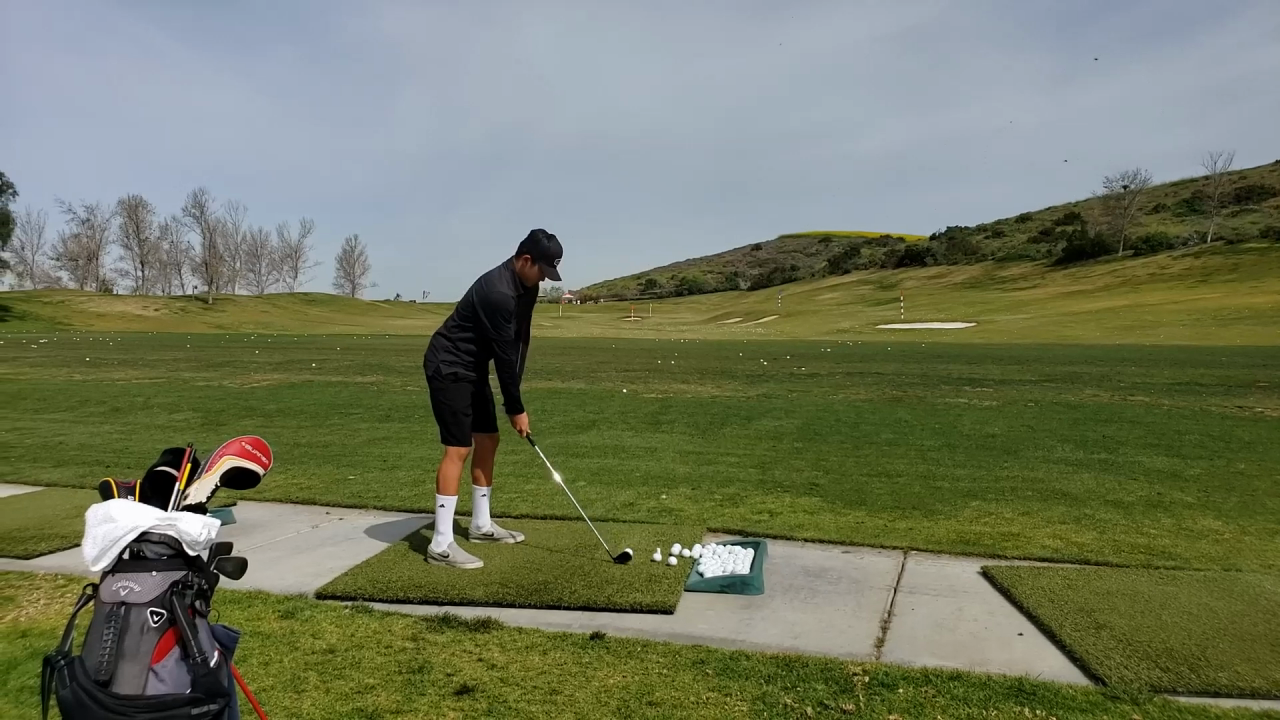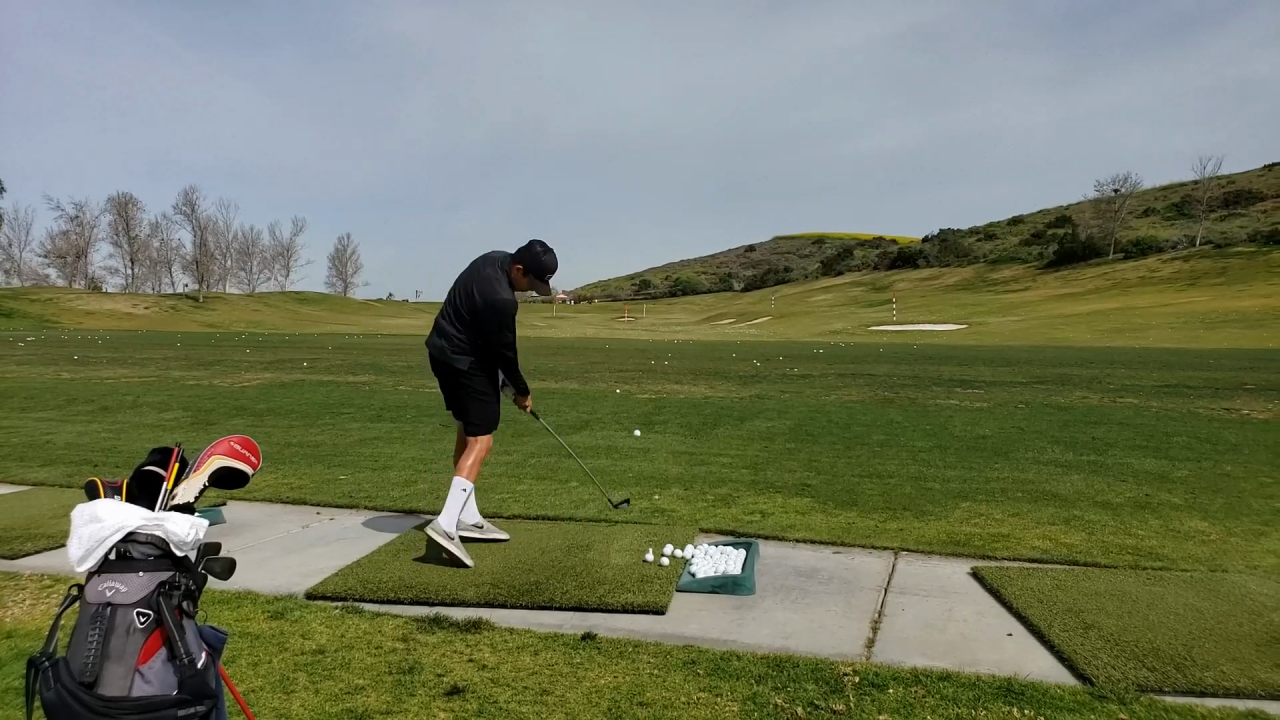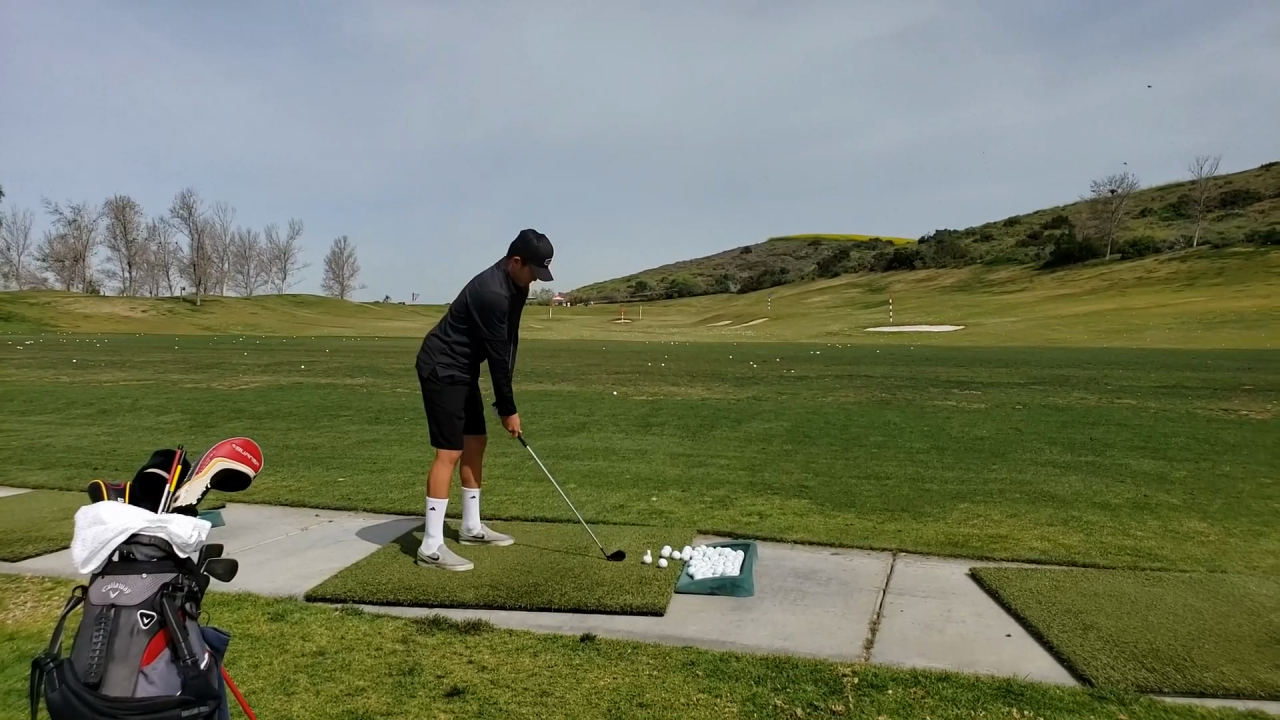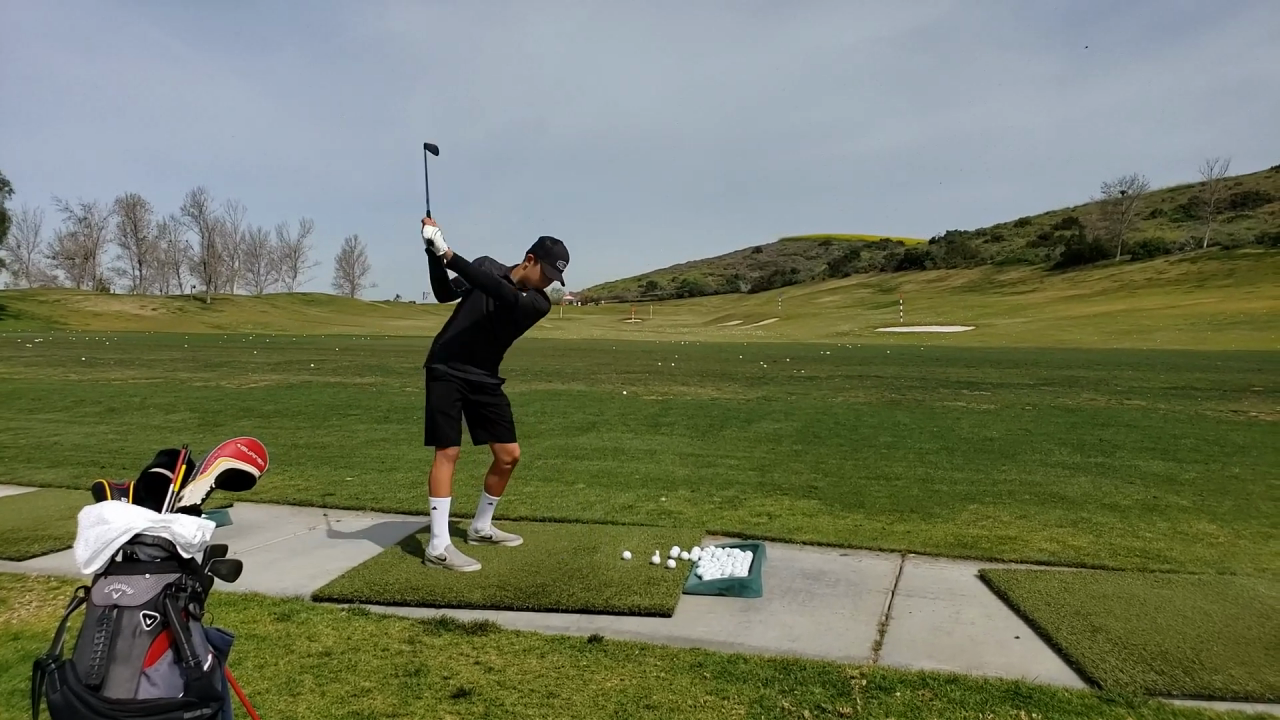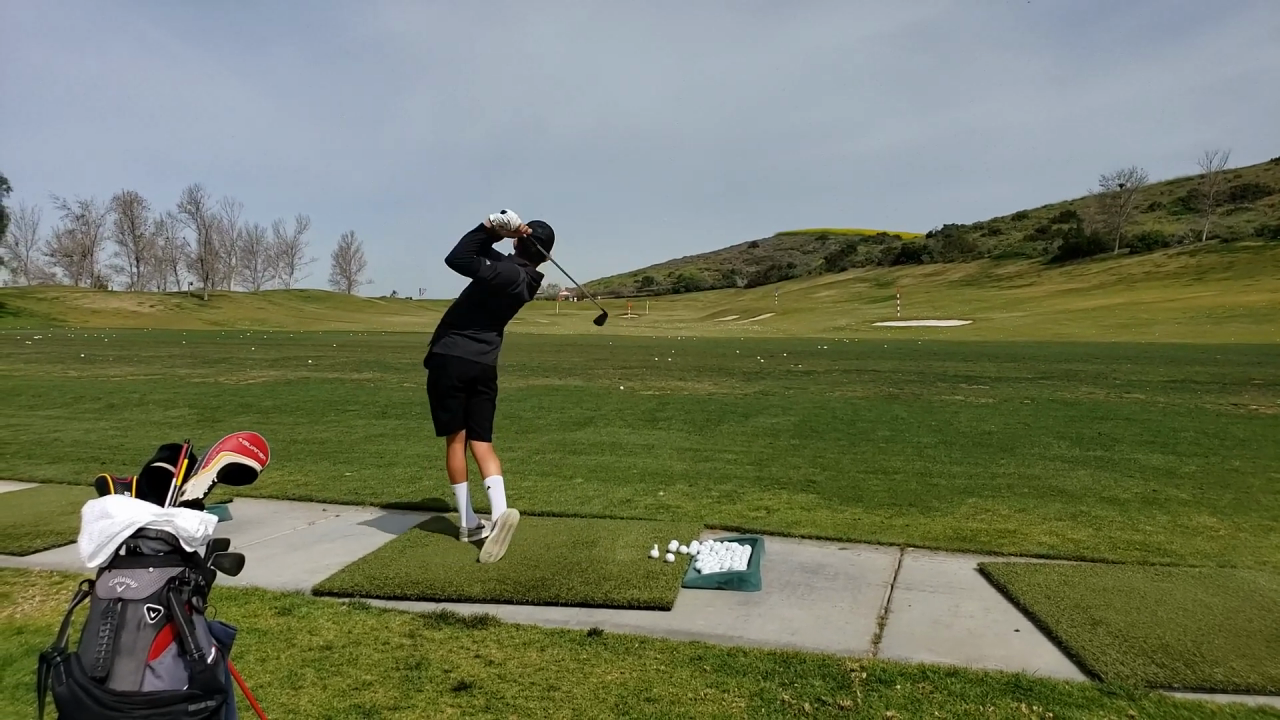
dt=1s
person 1, frame 1
left shoulder: (527, 287)
right shoulder: (497, 292)
left elbow: (520, 343)
right elbow: (503, 354)
left wrist: (513, 400)
right wrist: (516, 408)
left hip: (473, 368)
right hip: (448, 367)
left knee: (487, 441)
right knee: (457, 449)
left ankle: (481, 524)
right ankle: (441, 544)
person 1, frame 2
left shoulder: (495, 260)
right shoulder: (499, 297)
right elbow: (504, 351)
right wrist: (521, 391)
left hip: (446, 350)
right hip: (465, 361)
left knee: (467, 432)
right knee: (480, 441)
left ankle: (467, 518)
right ankle: (445, 525)
person 1, frame 3
left shoulder: (498, 286)
right shoulder: (499, 290)
left elbow: (507, 345)
right elbow: (497, 355)
left wrist: (507, 406)
right wrist: (508, 410)
left hip: (455, 370)
right hip: (447, 371)
left knee: (472, 445)
right knee: (449, 452)
left ankle: (472, 528)
right ankle: (431, 545)
person 1, frame 4
left shoulder: (537, 303)
right shoulder: (485, 267)
left elbow: (495, 290)
right elbow: (444, 294)
left wrist: (447, 253)
right wrist: (434, 250)
left hip: (483, 378)
right hip: (446, 368)
left knee: (509, 455)
right knee: (448, 451)
left ankle: (481, 527)
right ankle: (438, 546)
person 1, frame 5
left shoulder: (507, 272)
right shoulder: (530, 280)
left elbow: (456, 258)
right elbow: (481, 253)
left wrist: (491, 226)
right wrist: (496, 229)
left hip: (450, 358)
right hip: (483, 366)
left knee: (456, 440)
right knee: (481, 442)
left ankle: (468, 523)
right ankle: (500, 511)
